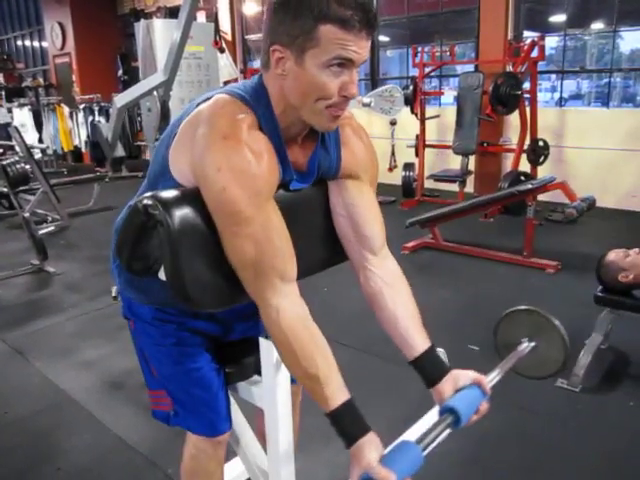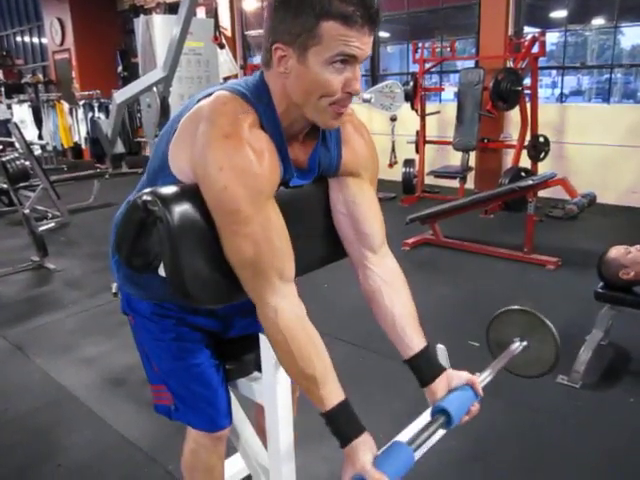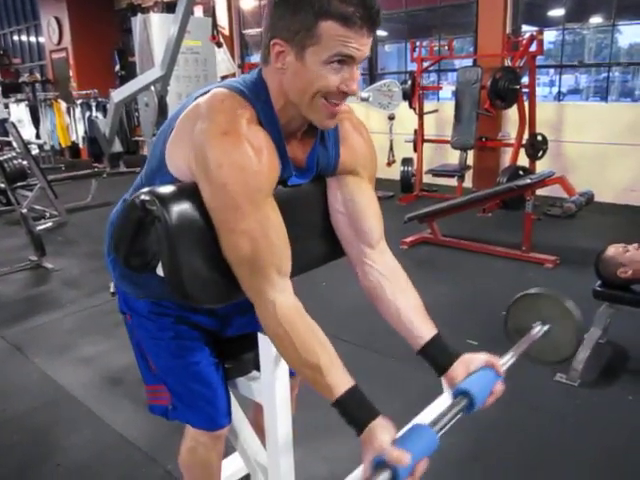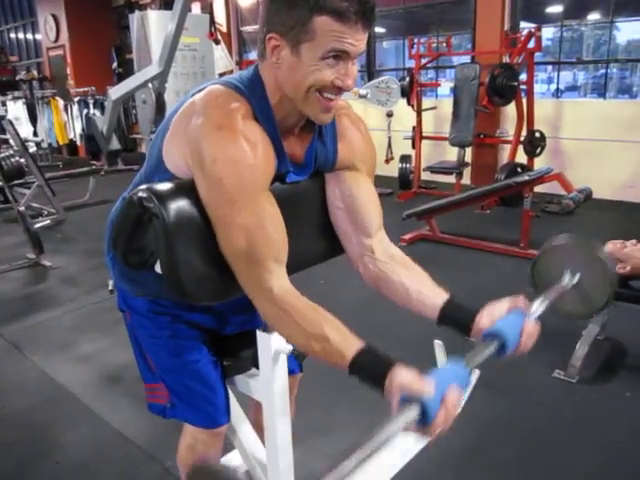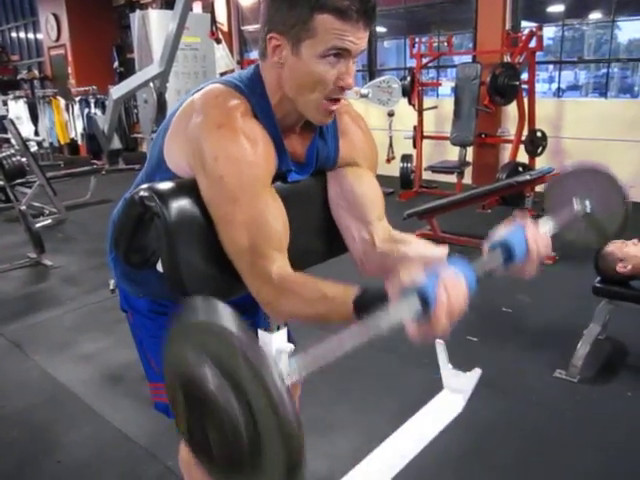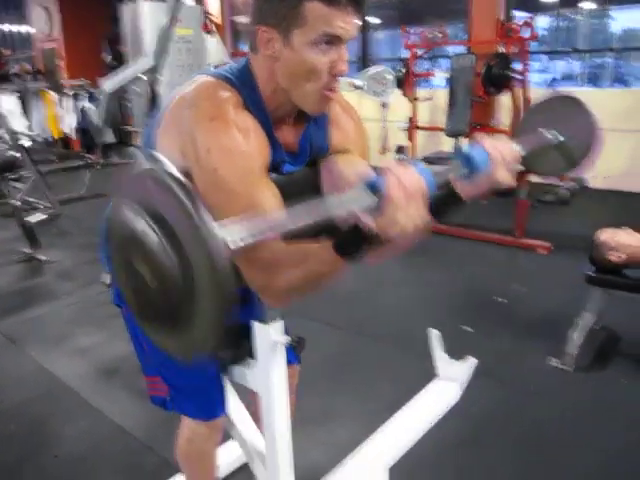
dt=0.2s
person 1, frame 1
left shoulder: (347, 141)
right shoulder: (233, 142)
left elbow: (375, 262)
right elbow: (278, 298)
left wrist: (438, 373)
right wrist: (356, 435)
left hip: (238, 279)
right hip: (164, 288)
left knee: (285, 383)
right knee: (210, 427)
person 1, frame 2
left shoulder: (348, 139)
right shoulder: (233, 139)
left elbow: (374, 260)
right elbow: (277, 297)
left wrist: (432, 373)
right wrist: (351, 435)
left hip: (238, 273)
right hip: (163, 283)
left knee: (283, 380)
right knee: (211, 423)
person 1, frame 3
left shoulder: (347, 137)
right shoulder: (231, 136)
left elbow: (373, 256)
right elbow: (273, 295)
left wrist: (447, 361)
right wrist: (365, 420)
left hip: (235, 272)
right hip: (161, 281)
right knee: (210, 420)
person 1, frame 4
left shoulder: (343, 131)
right shoulder: (227, 131)
left elbow: (372, 249)
right elbow: (270, 290)
left wrist: (468, 319)
right wrist: (384, 375)
left hip: (243, 269)
right hip: (160, 279)
right knee: (208, 418)
person 1, frame 5
left shoulder: (344, 129)
right shoulder: (228, 128)
left elbow: (373, 243)
right elbow: (271, 282)
right wrist: (386, 304)
left hip: (238, 270)
right hip: (163, 281)
person 1, frame 6
left shoulder: (335, 118)
right shoulder: (219, 119)
left elbow: (365, 231)
right elbow: (270, 275)
left wrist: (457, 192)
right wrist: (365, 231)
left hip: (230, 264)
left knee: (279, 368)
right knee: (206, 411)
